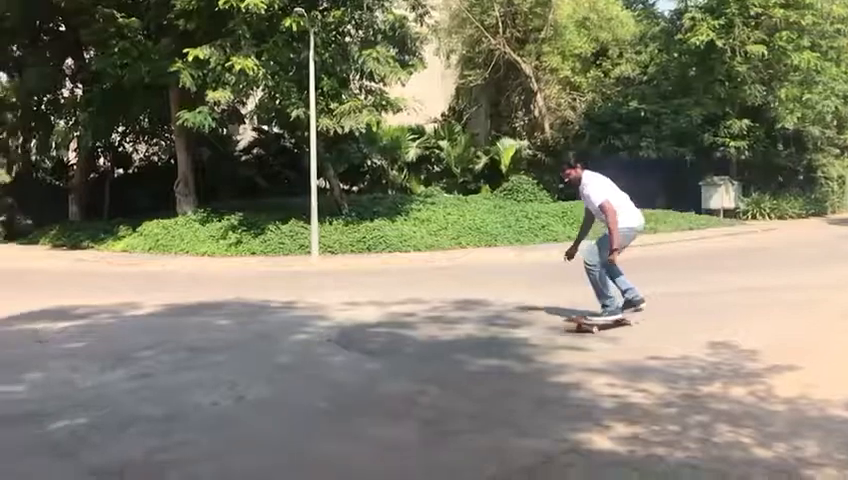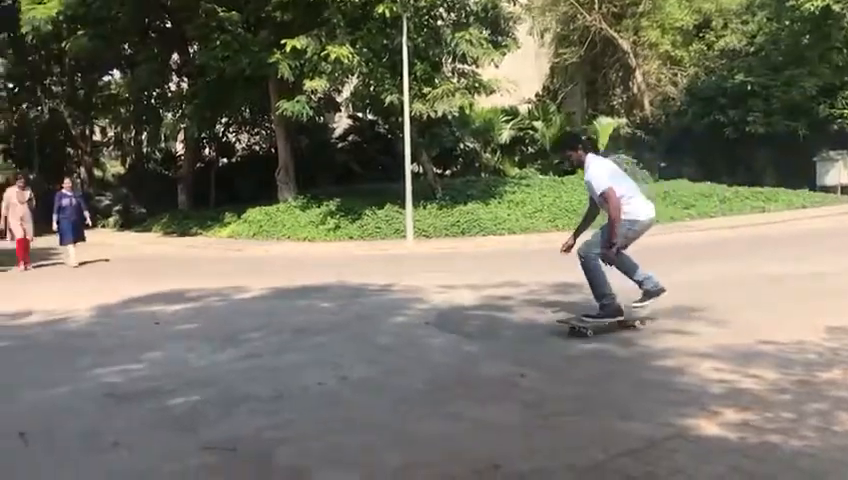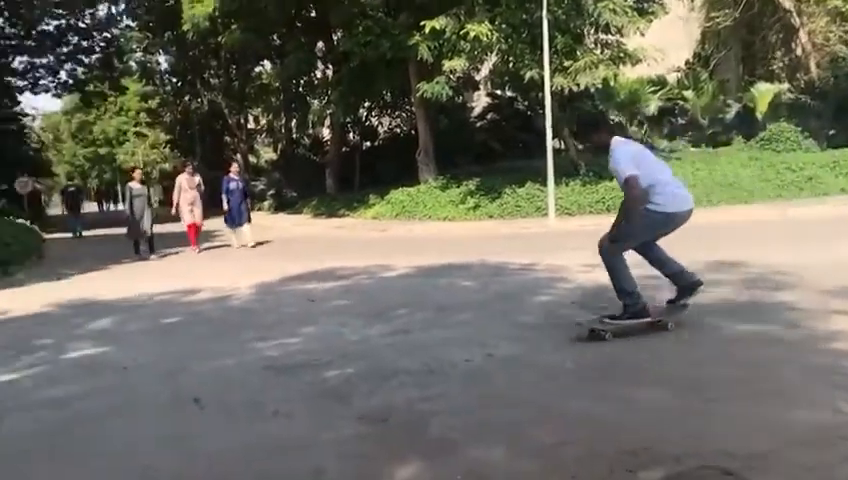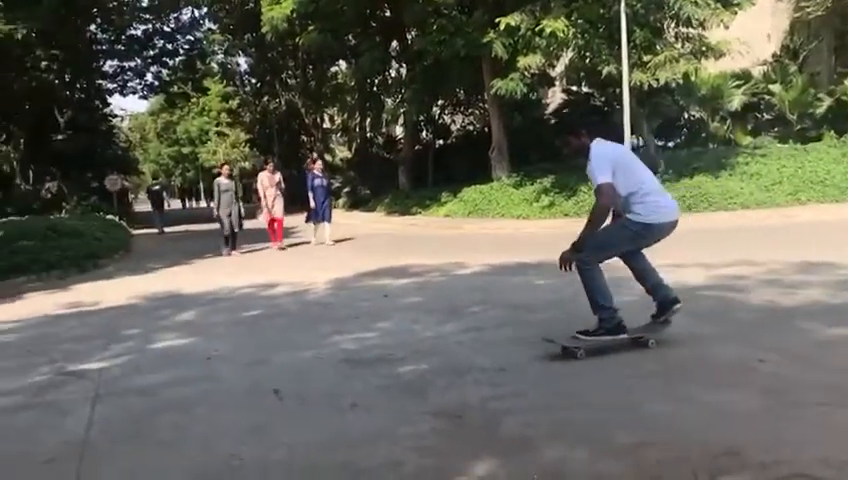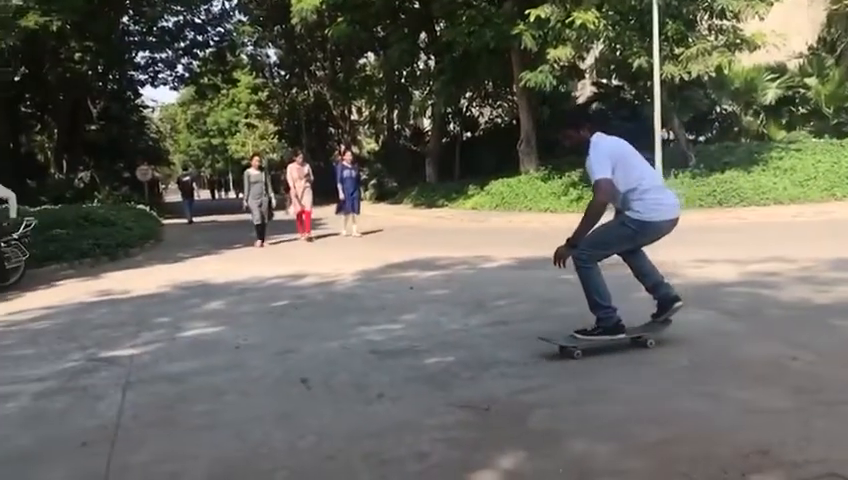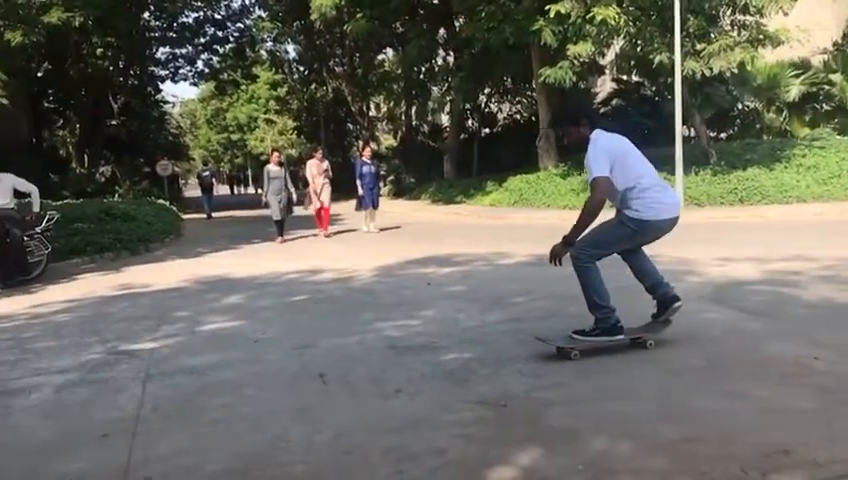
dt=0.4s
person 1, frame 1
left shoulder: (591, 185)
right shoulder: (585, 186)
left elbow: (611, 213)
right elbow: (589, 218)
left wrist: (614, 249)
right wrist: (575, 246)
left hip: (627, 224)
right hip: (631, 223)
left knee: (591, 261)
right knee: (603, 260)
left ankle: (610, 308)
right ankle: (633, 298)
person 1, frame 2
left shoulder: (593, 170)
right shoulder: (595, 166)
left elbow: (613, 204)
right elbow: (593, 209)
left wrist: (611, 243)
right wrist: (574, 237)
left hip: (633, 217)
right hip: (644, 214)
left knee: (587, 253)
right knee: (611, 252)
left ankle: (608, 307)
right ankle: (650, 286)
person 1, frame 3
left shoulder: (618, 154)
right shoulder: (625, 147)
left elbow: (635, 195)
right elbow: (633, 194)
left wrist: (614, 237)
right wrist: (614, 232)
left hip: (666, 208)
right hip: (682, 204)
left knee: (609, 248)
right knee: (640, 240)
left ankle: (634, 307)
right ankle: (686, 282)
person 1, frame 4
left shoulder: (597, 158)
right shoulder: (610, 149)
left elbow: (604, 204)
left wrist: (576, 247)
right wrist: (613, 242)
left hip: (648, 219)
right hip: (668, 214)
left knee: (585, 257)
right knee: (624, 247)
left ankle: (610, 324)
right ankle: (665, 299)
person 1, frame 5
left shoulder: (597, 152)
right shoulder: (611, 143)
left elbow: (601, 200)
left wrist: (571, 244)
right wrist: (615, 234)
left hip: (648, 216)
right hip: (669, 211)
left knee: (583, 254)
right knee: (625, 244)
left ankle: (608, 323)
right ankle: (666, 296)
person 1, frame 6
left shoulder: (596, 149)
right shoulder: (611, 140)
left elbow: (598, 197)
left wrist: (567, 242)
right wrist: (617, 229)
left hip: (647, 215)
right hip: (669, 210)
left knee: (582, 254)
right knee: (625, 243)
left ankle: (607, 324)
right ankle: (665, 297)
